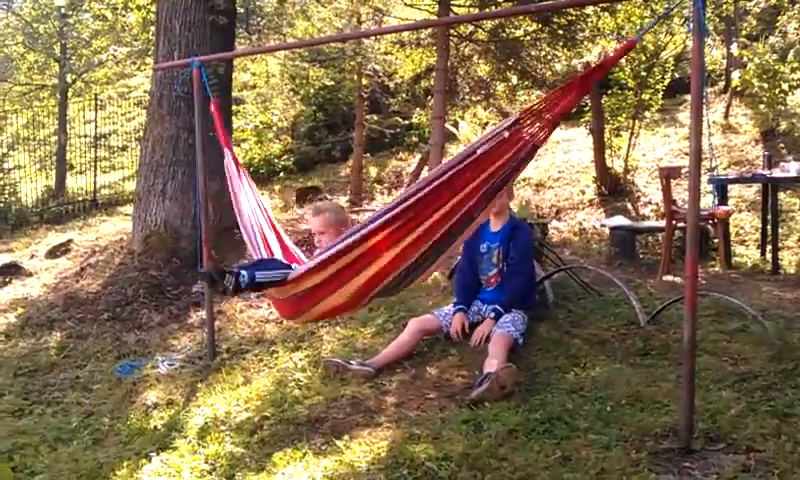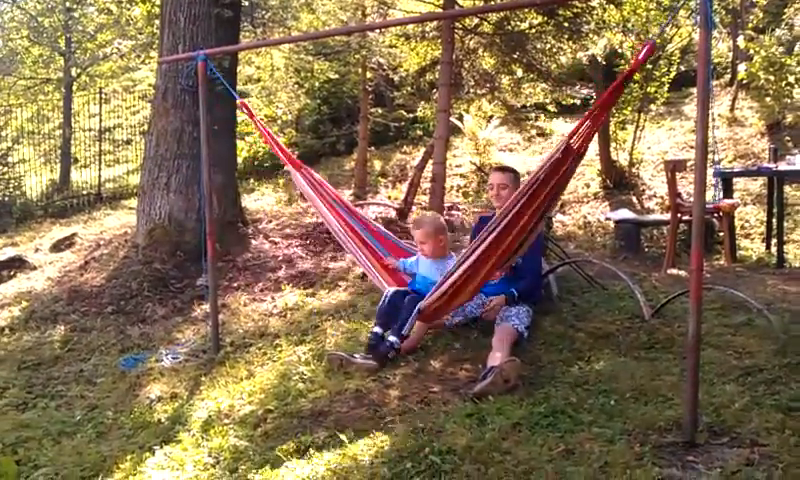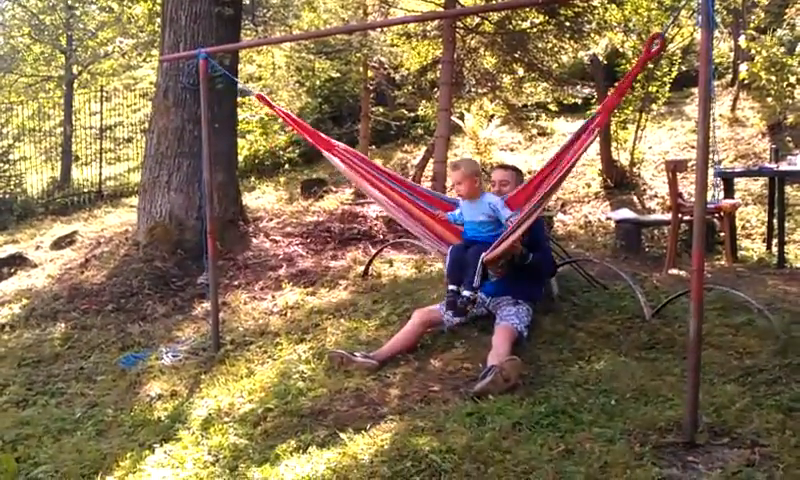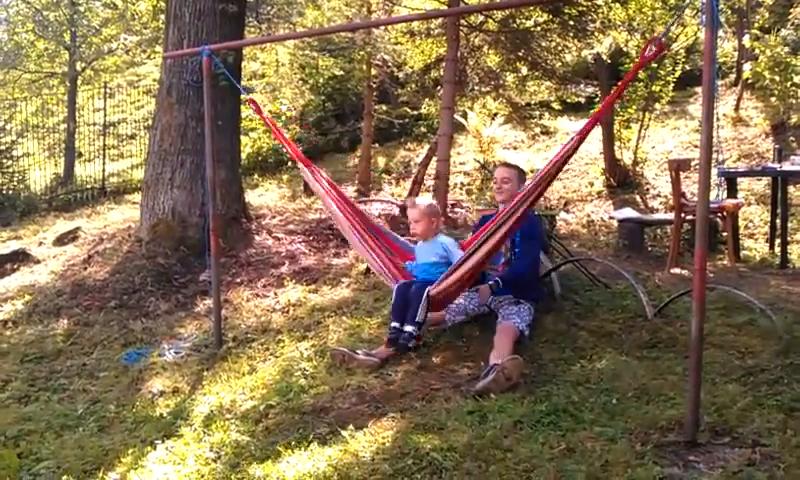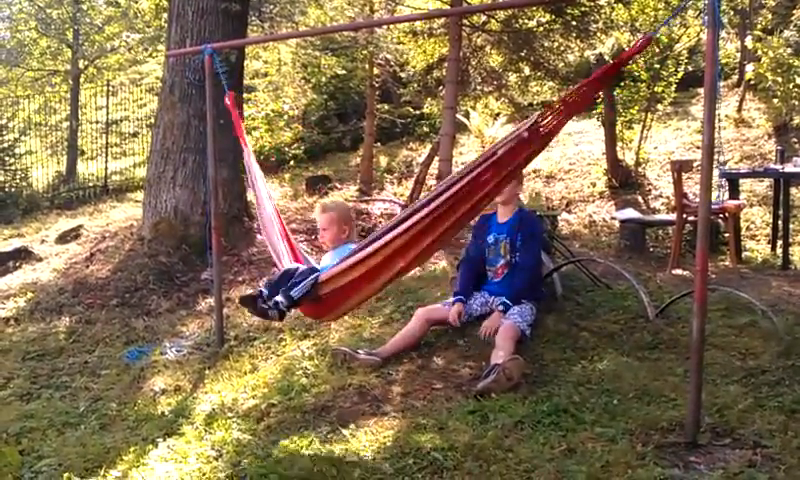
dt=0.4s
person 1, frame 1
left shoulder: (521, 232)
right shoulder: (476, 231)
left elbow: (521, 278)
right elbow: (466, 272)
left wrist: (493, 317)
right wrist: (460, 309)
left hip: (509, 304)
right hip: (477, 302)
left knee: (500, 341)
right knee: (417, 324)
left ankle: (491, 379)
right ankle: (369, 366)
person 1, frame 2
right shoulder: (482, 224)
left elbow: (532, 274)
left wrist: (506, 297)
left hip: (516, 299)
right hip: (480, 295)
left knee: (502, 339)
left ankle: (496, 375)
person 1, frame 3
left shoulder: (532, 223)
left elbow: (549, 268)
left wrist: (521, 254)
left hip: (515, 297)
right hip: (480, 292)
left knee: (504, 337)
right knee: (422, 315)
left ankle: (495, 373)
right ankle: (375, 358)
person 1, frame 4
left shoulder: (531, 222)
right shoulder: (485, 221)
left elbow: (529, 267)
left wrist: (493, 286)
left hip: (516, 297)
right hip: (479, 292)
left knee: (505, 336)
left ankle: (498, 374)
right ankle: (376, 356)
person 1, frame 5
left shoulder: (530, 223)
right shoulder: (484, 223)
left elbow: (529, 271)
right elbow: (470, 263)
left wrist: (502, 309)
right wrist: (459, 299)
left hip: (517, 299)
right hip: (483, 294)
left knee: (506, 333)
right knee: (423, 314)
left ankle: (497, 373)
right ankle: (378, 355)
person 2, frame 1
right shoulder: (320, 252)
right wrist: (293, 266)
left knee: (284, 270)
right knee: (269, 262)
left ankle: (235, 282)
right ankle: (230, 277)
person 2, frame 2
left shoulder: (450, 264)
right shoulder: (421, 257)
right wrist: (399, 264)
right hip: (415, 293)
left knee: (412, 304)
right knee: (392, 294)
left ankle: (392, 344)
right ankle: (376, 335)
person 2, frame 3
left shoulder: (491, 202)
right shoulder: (463, 202)
left elbow: (510, 219)
right wrist: (449, 217)
left hip: (490, 243)
right hip: (469, 240)
left knee: (473, 255)
right knee: (455, 252)
left ankle: (467, 296)
right ankle: (453, 291)
person 2, frame 4
left shoulder: (444, 243)
right shoulder: (420, 247)
right wrist: (406, 266)
right hip: (424, 283)
left knee: (417, 290)
right knee: (401, 287)
left ankle: (411, 332)
right ankle: (396, 328)
person 2, frame 5
left shoulder: (351, 251)
right shoulder: (327, 257)
left knee: (310, 274)
right knee: (291, 272)
left ankle: (278, 306)
right ankle: (261, 295)
